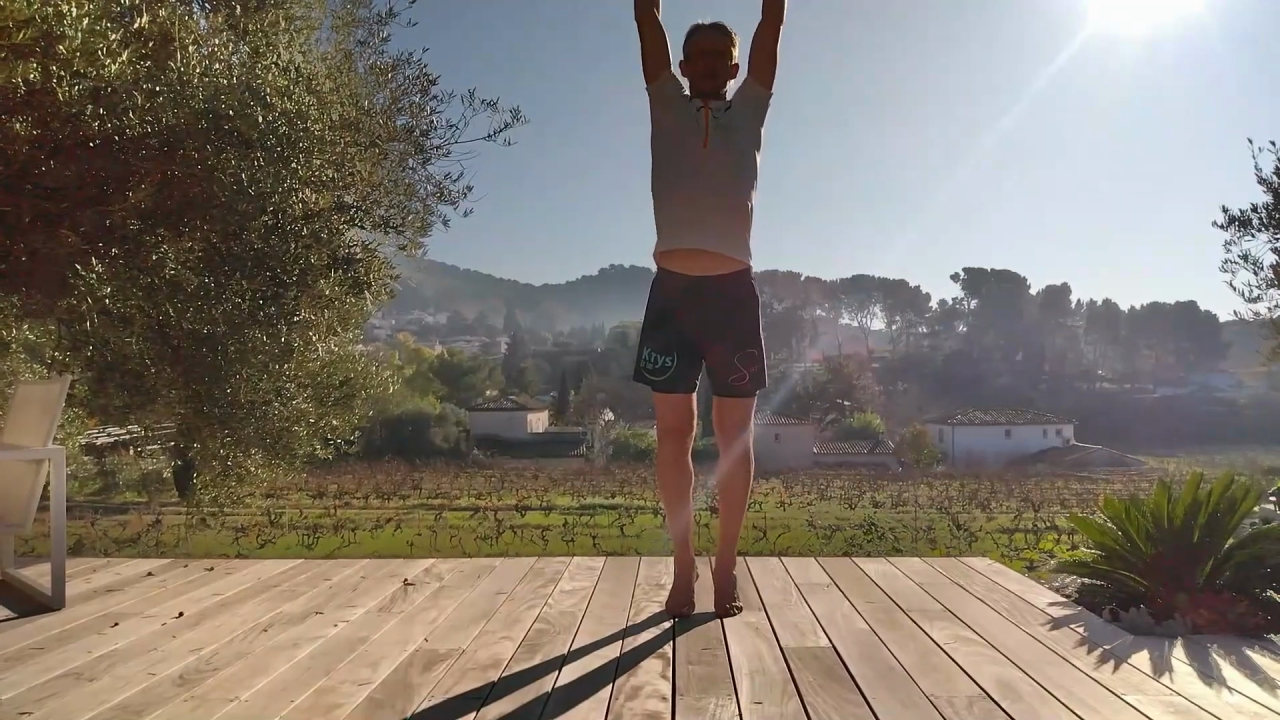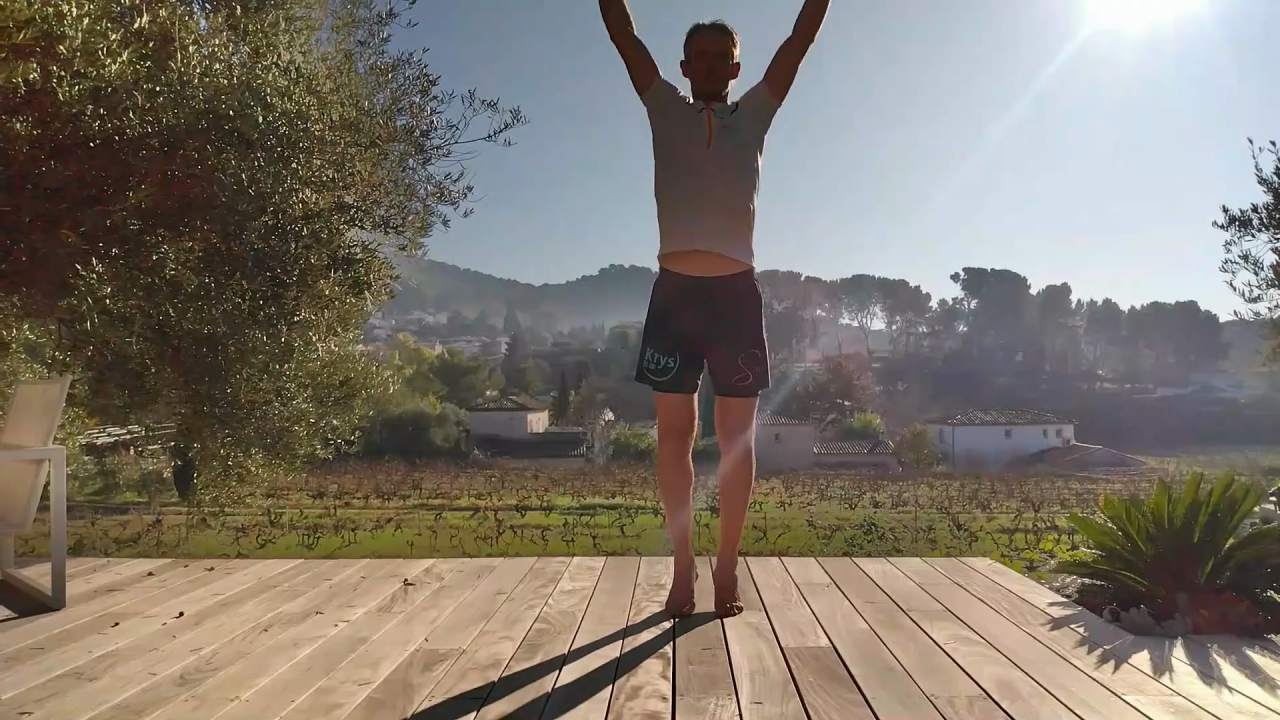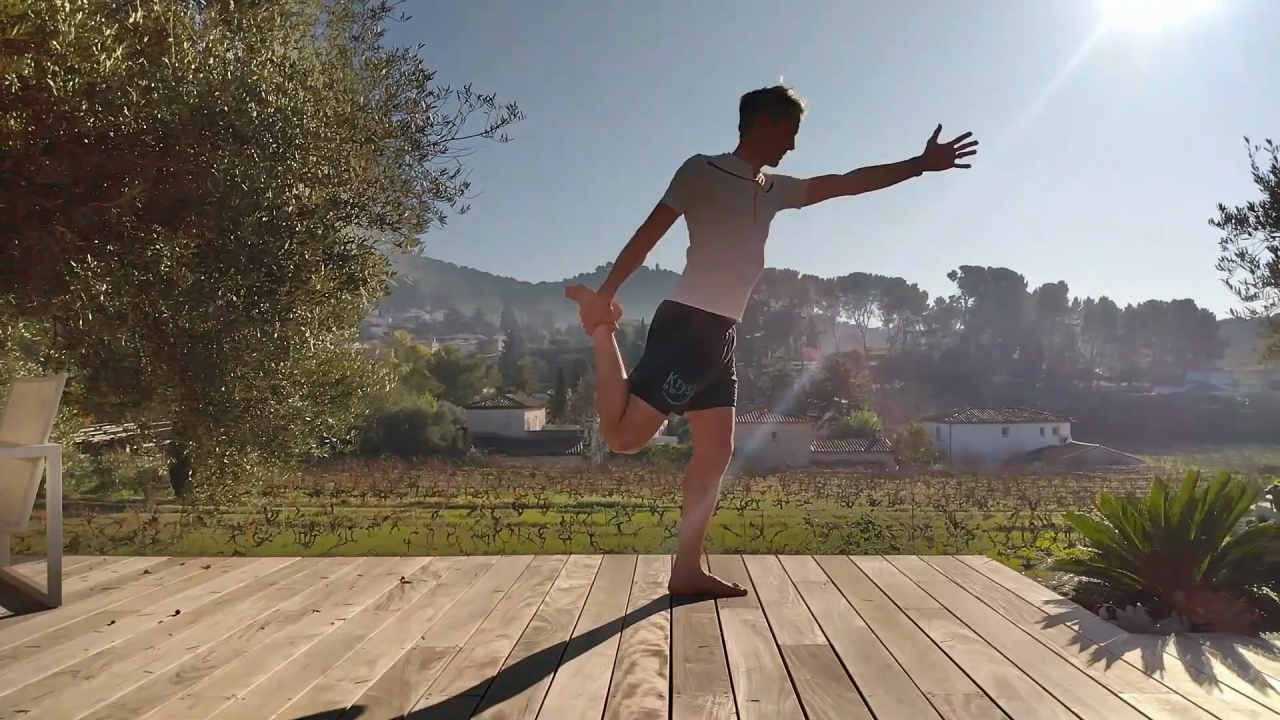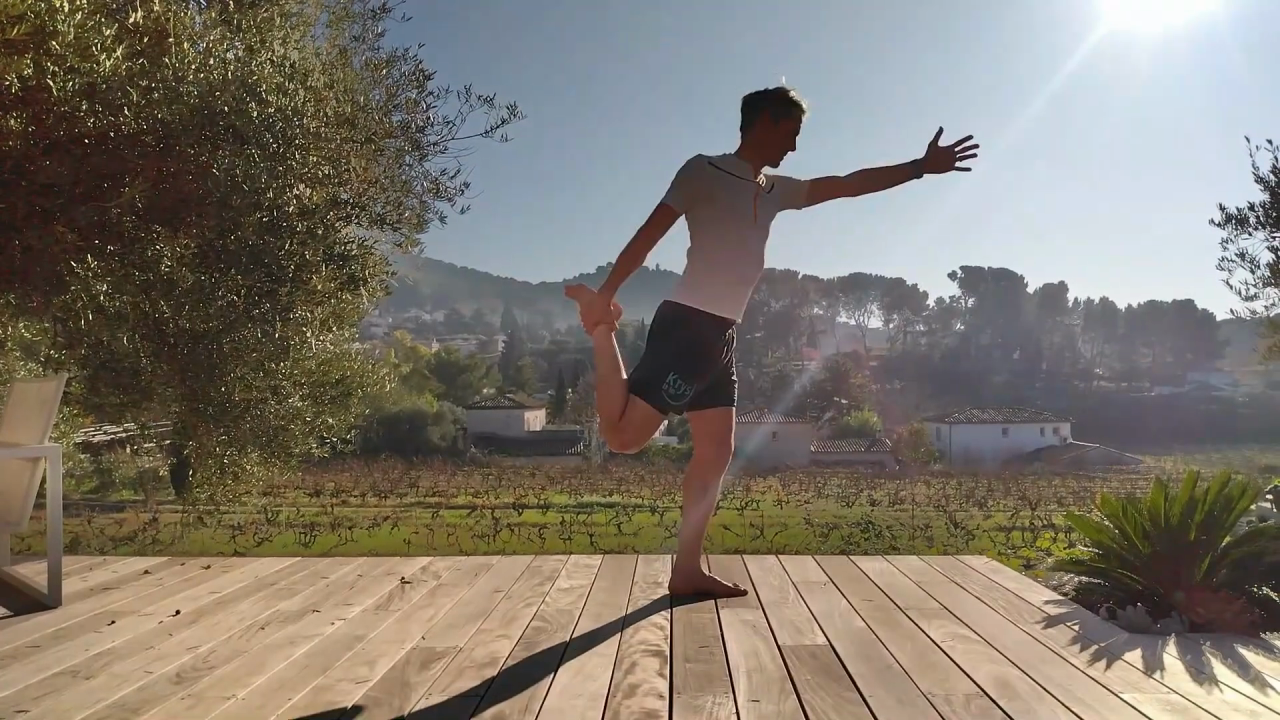
dt=0.5s
person 1, frame 1
left shoulder: (748, 112)
right shoulder: (667, 108)
left hip: (732, 290)
right hip: (672, 290)
left knee: (735, 438)
right knee: (674, 434)
left ankle: (726, 568)
right ankle: (684, 567)
person 1, frame 2
left shoulder: (753, 115)
right shoulder: (665, 109)
left hip: (735, 292)
right hip: (674, 291)
left knee: (736, 438)
right knee: (674, 433)
left ankle: (726, 569)
right ankle: (683, 567)
person 1, frame 3
left shoulder: (775, 188)
right shoulder: (703, 171)
left elbow: (849, 182)
right elbow: (649, 232)
left wrist: (921, 163)
right wrist: (604, 297)
left hip: (719, 334)
right hip: (688, 325)
left knee: (715, 452)
right knee: (623, 435)
left ankle: (687, 570)
person 1, frame 4
left shoulder: (775, 191)
right shoulder: (703, 171)
left elbow: (850, 184)
right elbow: (648, 234)
left wrist: (921, 167)
right wrist: (605, 296)
left hip: (719, 335)
right hip: (687, 325)
left knee: (715, 452)
right knee: (622, 435)
left ankle: (688, 570)
